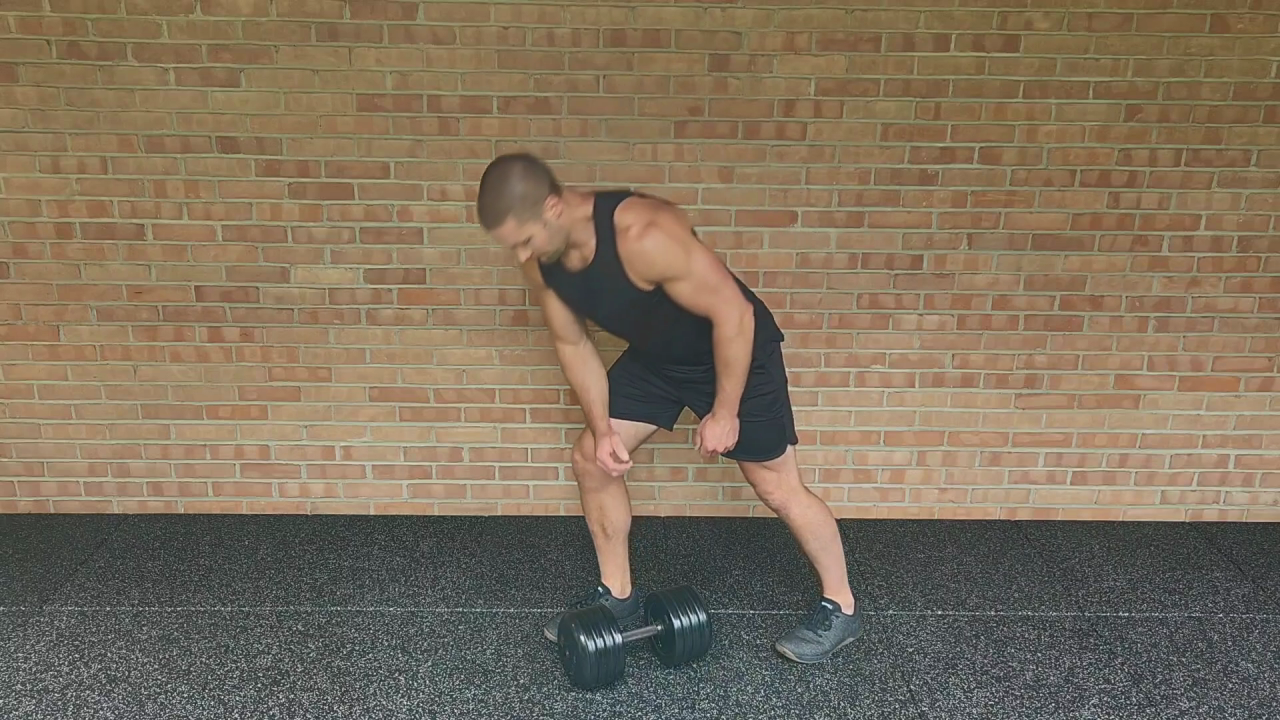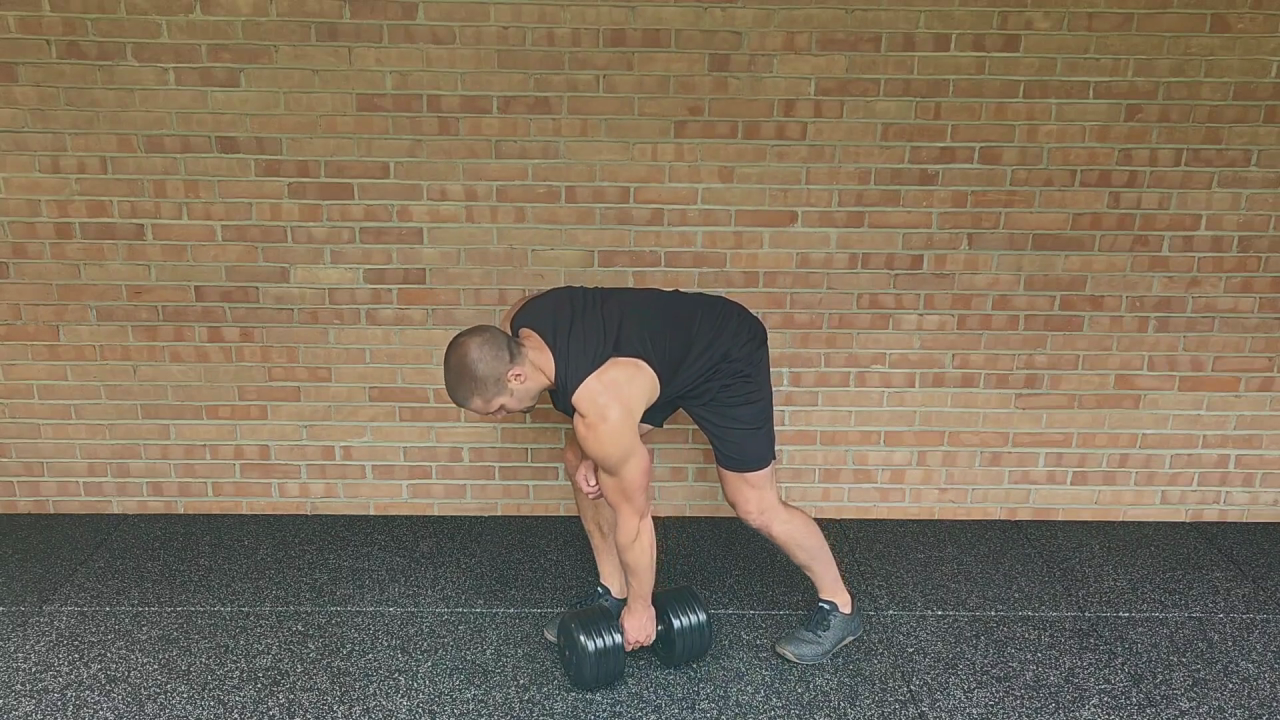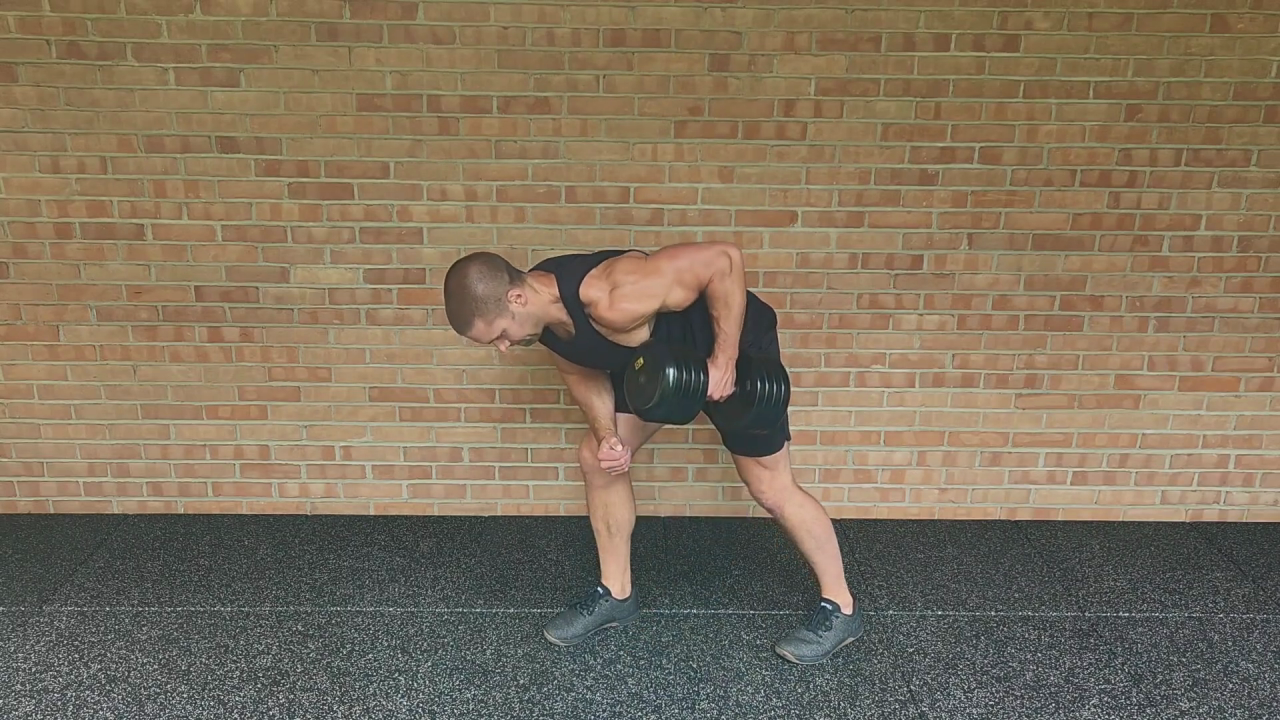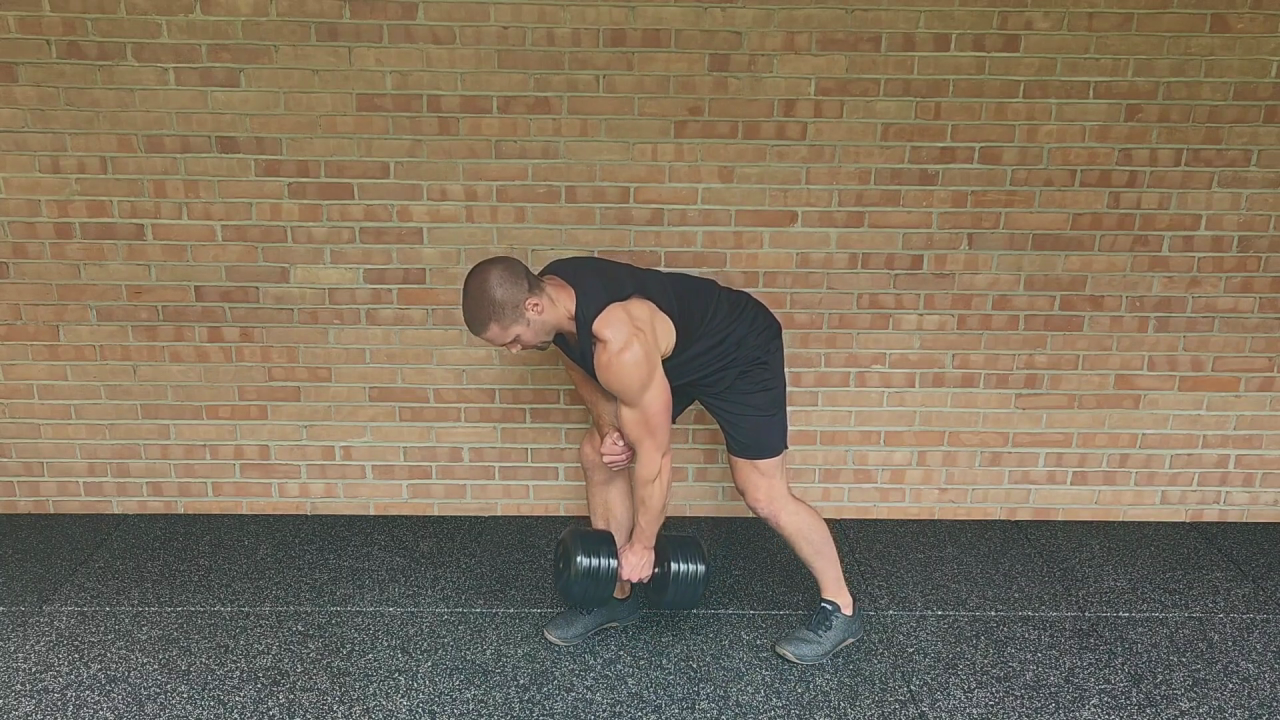
dt=1s
person 1, frame 1
left shoulder: (644, 236)
right shoulder: (542, 260)
left elbow: (733, 315)
right elbow: (571, 343)
left wrist: (724, 413)
right wrist: (602, 428)
left hip: (733, 354)
right hip: (654, 356)
left knee: (777, 487)
right knee: (590, 461)
left ankle: (840, 606)
right ankle: (617, 595)
person 1, frame 2
left shoulder: (601, 407)
right shoulder: (516, 328)
left elbow: (634, 516)
left wrist: (640, 607)
right wrist: (589, 453)
left hip: (726, 358)
right hip: (667, 346)
left knee: (755, 506)
right knee: (579, 462)
left ankle: (839, 608)
right ankle: (613, 592)
person 1, frame 3
left shoulder: (611, 300)
right shoulder: (540, 305)
left elbow: (725, 259)
right elbow: (580, 369)
left wrist: (723, 363)
right wrist: (606, 434)
left hip: (733, 342)
left knee: (770, 488)
right knee: (596, 460)
left ankle: (841, 608)
right ankle: (616, 594)
person 1, frame 4
left shoulder: (621, 344)
right shoulder: (552, 293)
left elbow: (654, 455)
right elbow: (582, 364)
left wrist: (642, 546)
right wrist: (607, 428)
left hip: (740, 352)
right hip: (674, 353)
left knee: (764, 496)
right knee: (597, 455)
left ankle: (841, 608)
right ankle: (616, 595)
